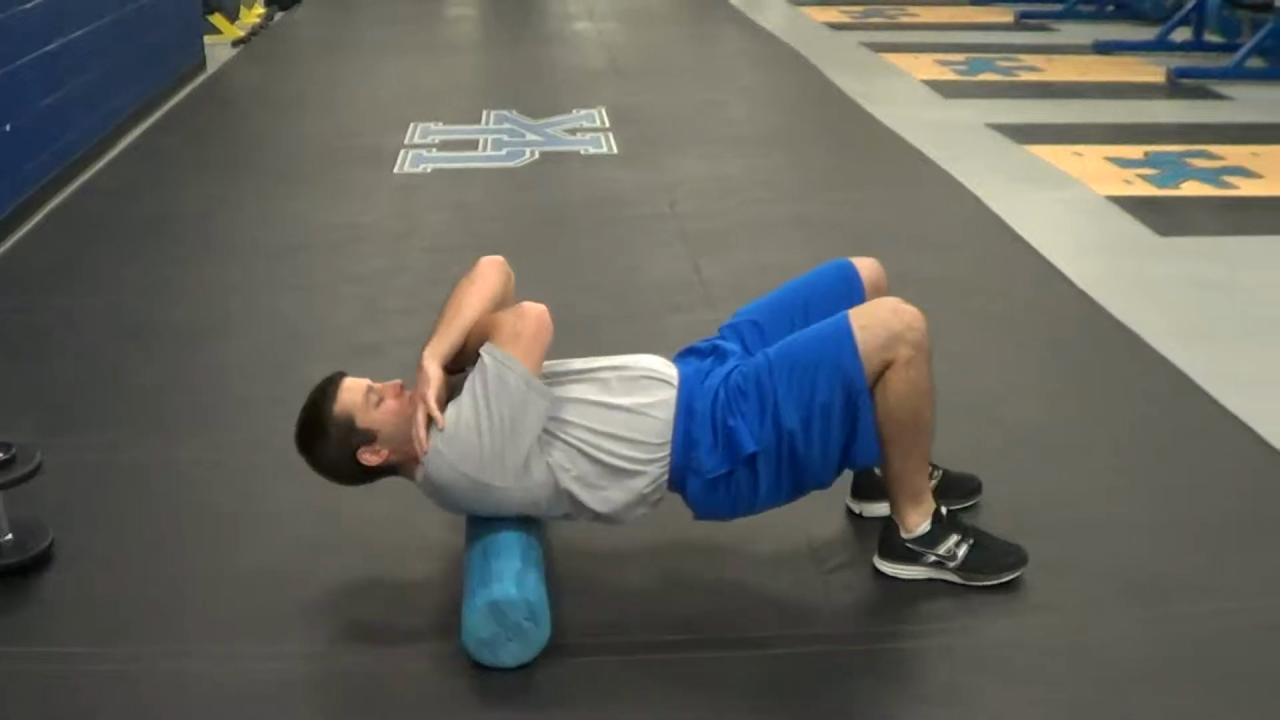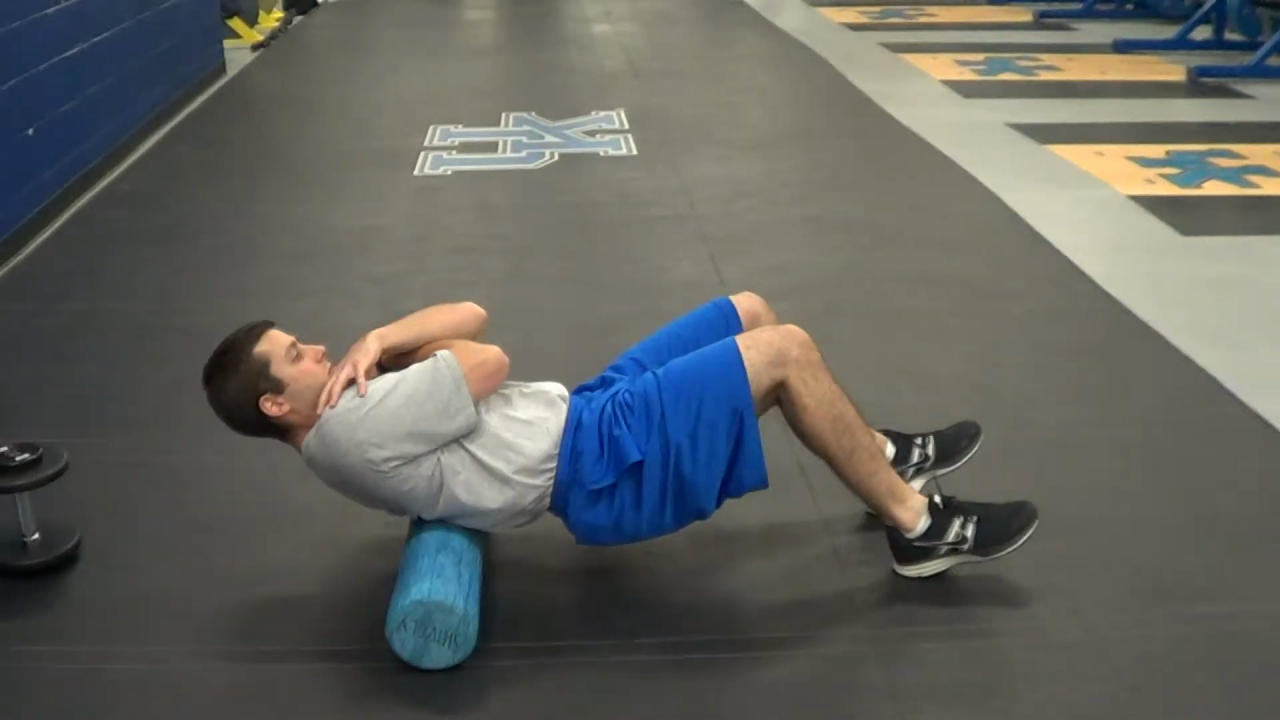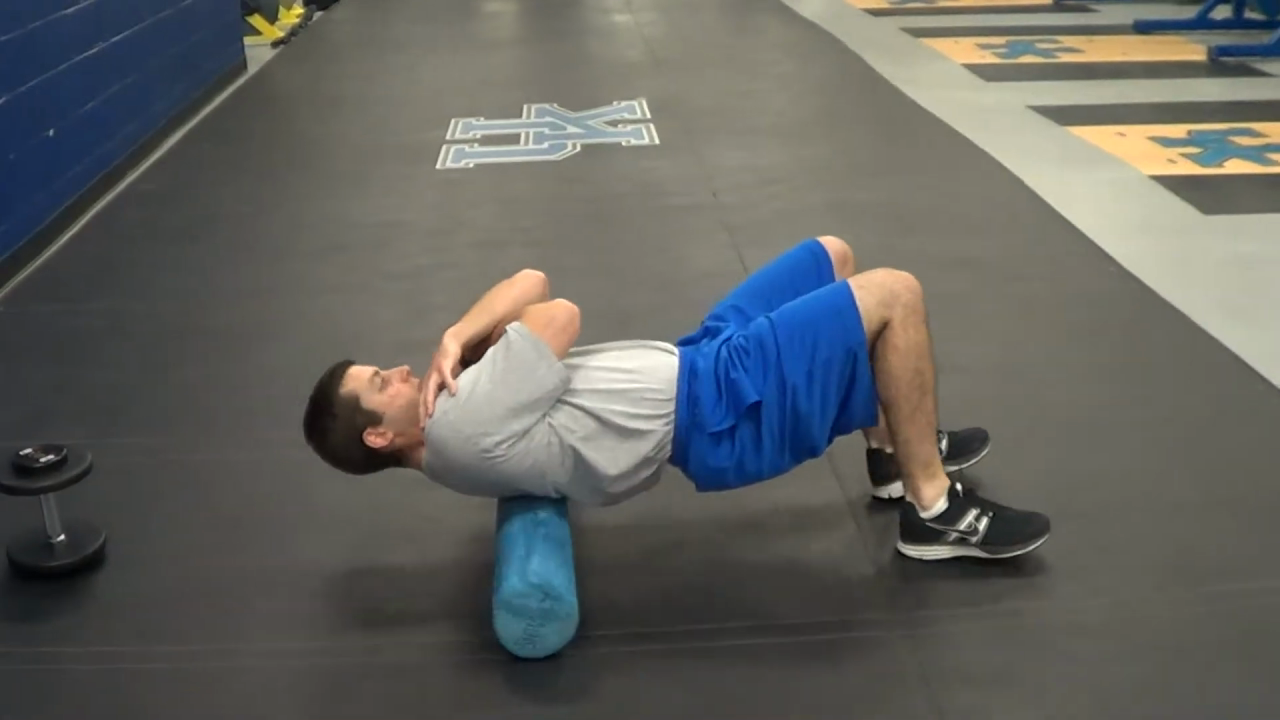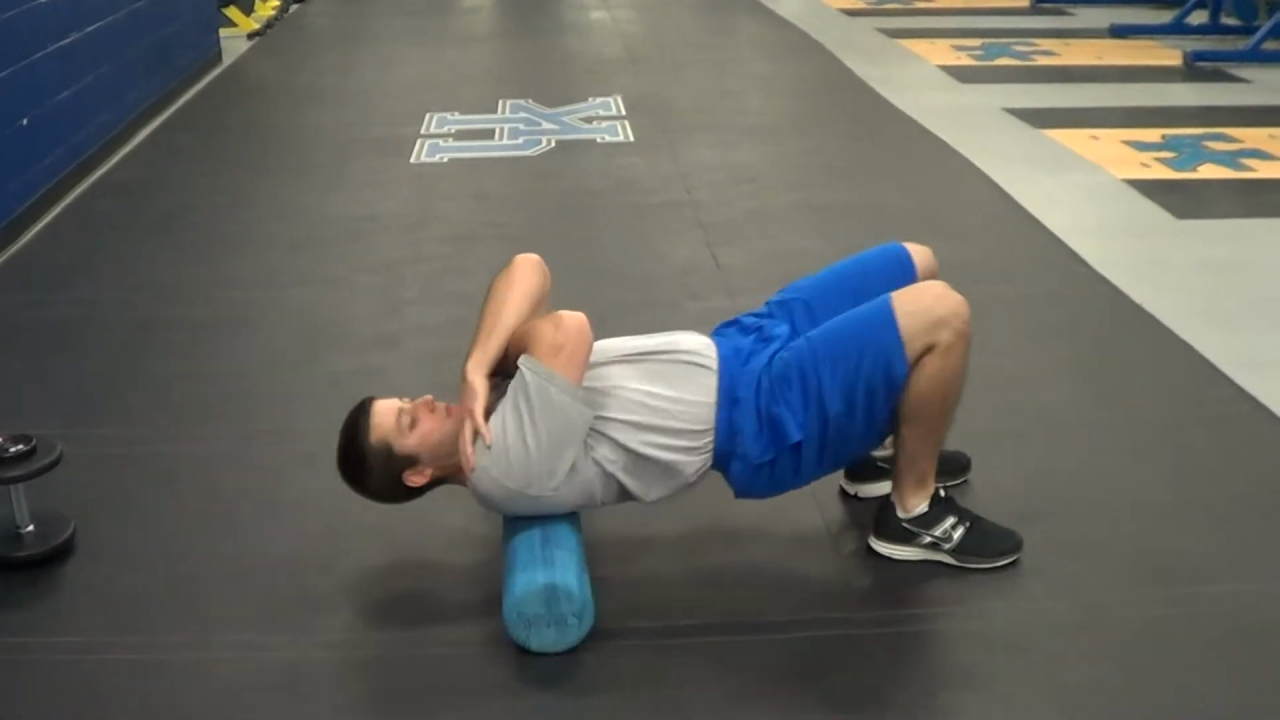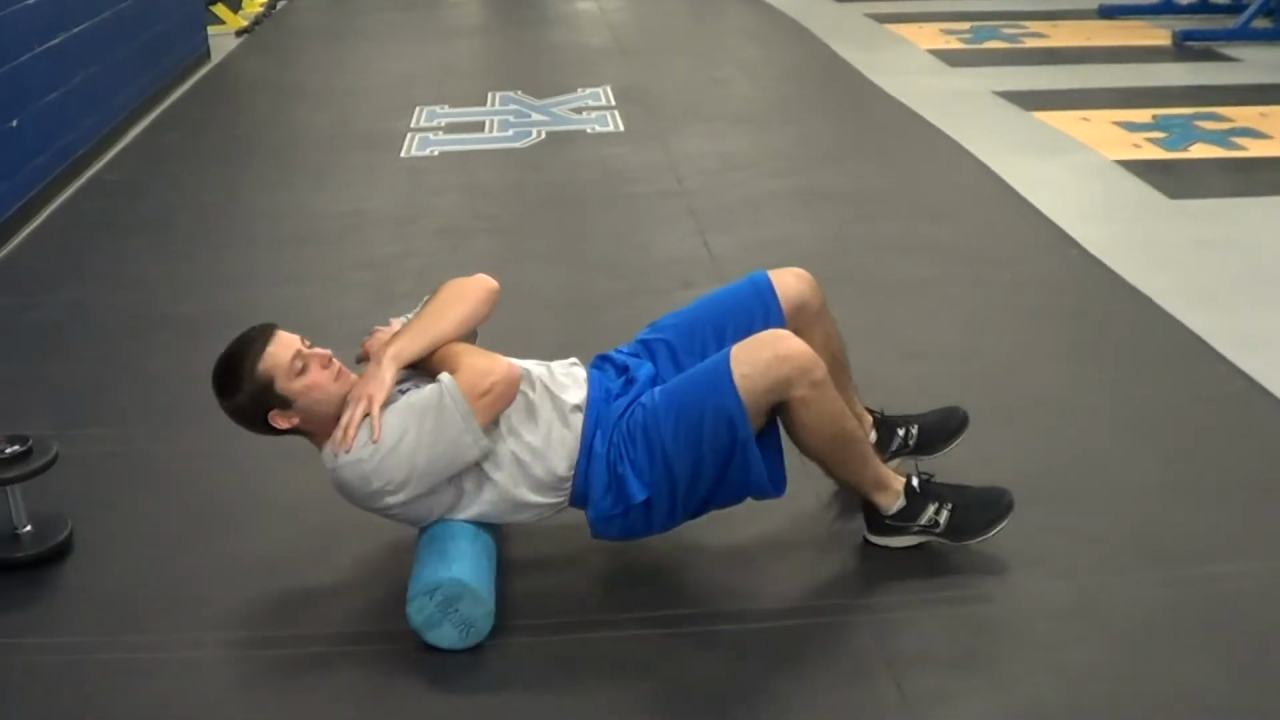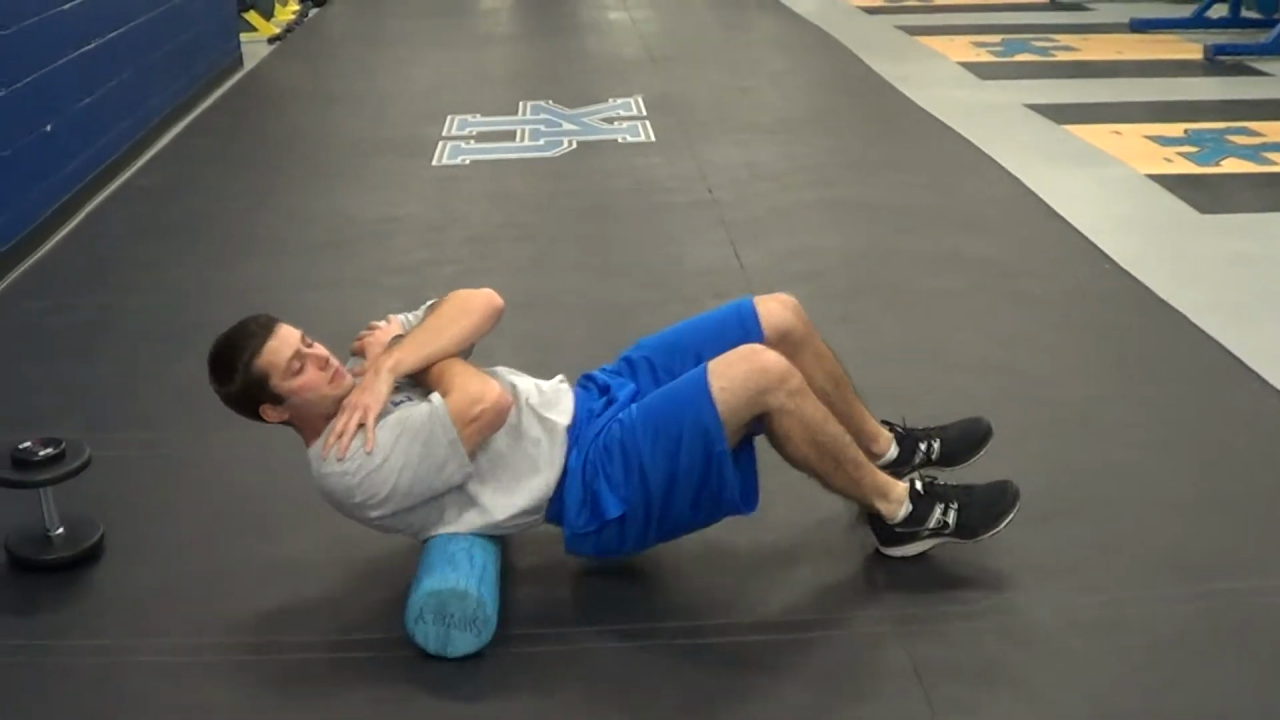
dt=0.7s
person 1, frame 1
left shoulder: (440, 413)
right shoulder: (462, 464)
left elbow: (493, 271)
right elbow: (531, 321)
left wrist: (436, 353)
right wrist: (460, 344)
left hip: (689, 382)
right hip: (709, 441)
left knee: (866, 281)
right knee: (897, 328)
left ankle: (884, 470)
right ankle: (916, 532)
person 1, frame 2
left shoulder: (353, 406)
right shoulder: (354, 430)
left elbow: (471, 312)
right elbow: (489, 362)
left wrist: (381, 341)
right wrist: (392, 348)
left hip: (585, 413)
right hip: (603, 467)
left knee: (749, 313)
right knee: (787, 349)
left ankle: (879, 455)
right ankle: (915, 524)
person 1, frame 3
left shoulder: (448, 414)
right shoulder: (468, 434)
left elbow: (530, 282)
right elbow: (559, 316)
left wrist: (457, 337)
right wrist: (473, 342)
left hip: (690, 368)
right hip: (717, 413)
left knee: (836, 257)
right knee: (896, 294)
left ankle: (892, 448)
right ankle: (933, 510)
person 1, frame 4
left shoulder: (492, 407)
right shoulder: (510, 474)
left elbow: (526, 267)
right elbow: (570, 332)
left wrist: (479, 365)
right wrist: (501, 350)
left hip: (734, 352)
right hip: (754, 417)
left knee: (917, 265)
right knee: (941, 313)
left ankle: (876, 455)
right ankle: (914, 515)
person 1, frame 5
left shoulder: (370, 385)
right shoulder: (366, 464)
left elbow: (481, 287)
right elbow: (496, 383)
left wrist: (395, 355)
right wrist: (427, 347)
left hip: (603, 386)
right hip: (613, 465)
left knee: (794, 292)
right knee: (786, 360)
left ankle: (866, 434)
right ankle: (897, 506)
person 1, frame 6
left shoulder: (362, 372)
right shoulder: (349, 470)
left elbow: (483, 302)
right elbow: (487, 407)
left wrist: (393, 361)
right wrist: (408, 356)
left hip: (588, 402)
right hip: (594, 485)
left knee: (780, 316)
right knee: (763, 372)
left ankle: (884, 448)
right ankle: (900, 510)
